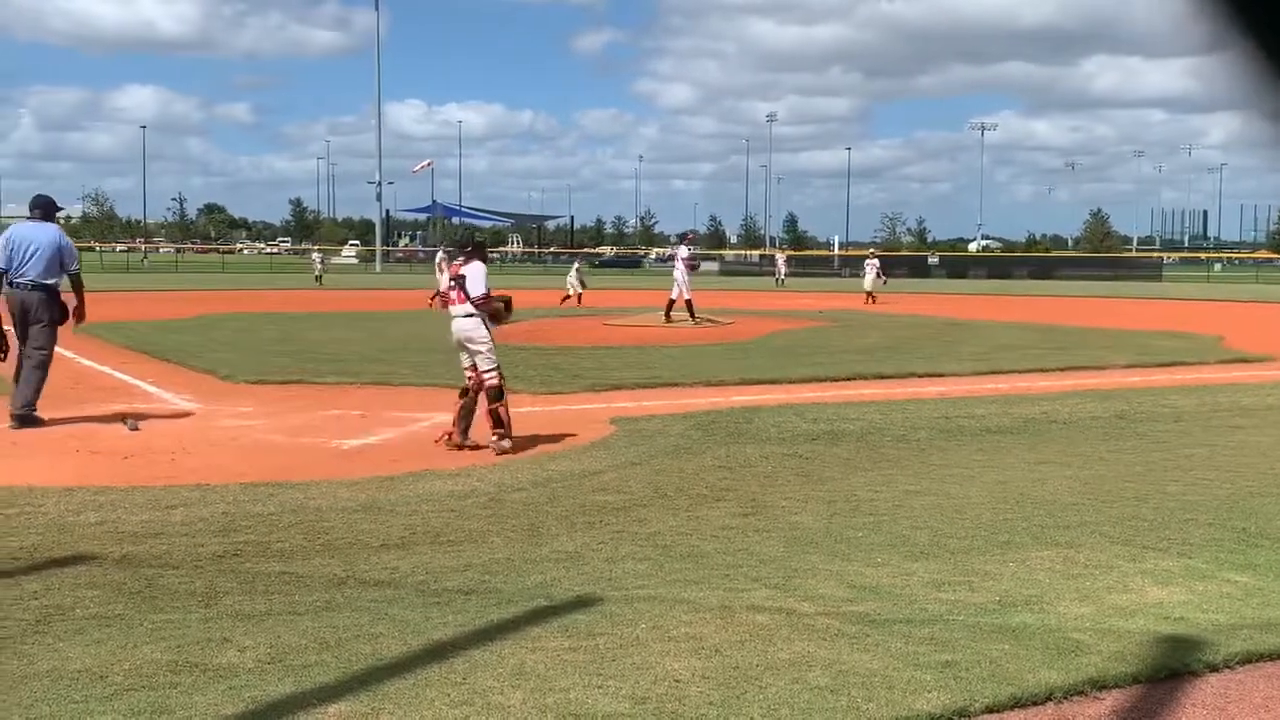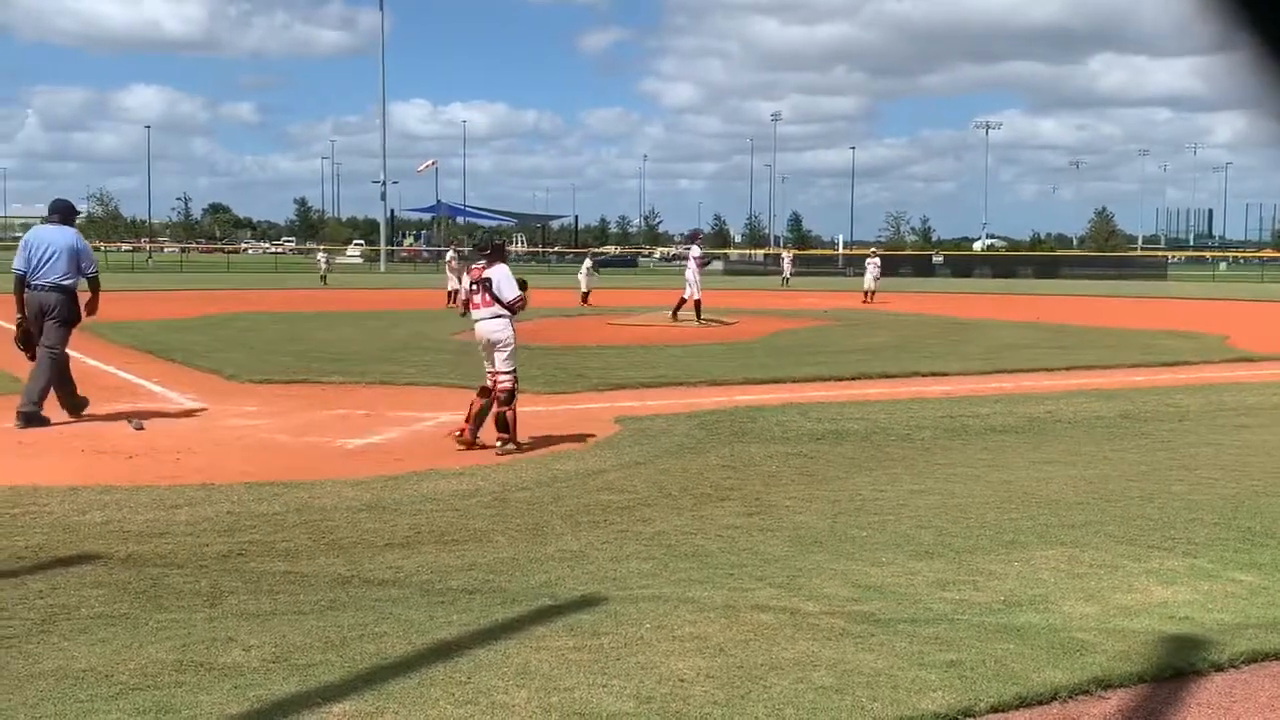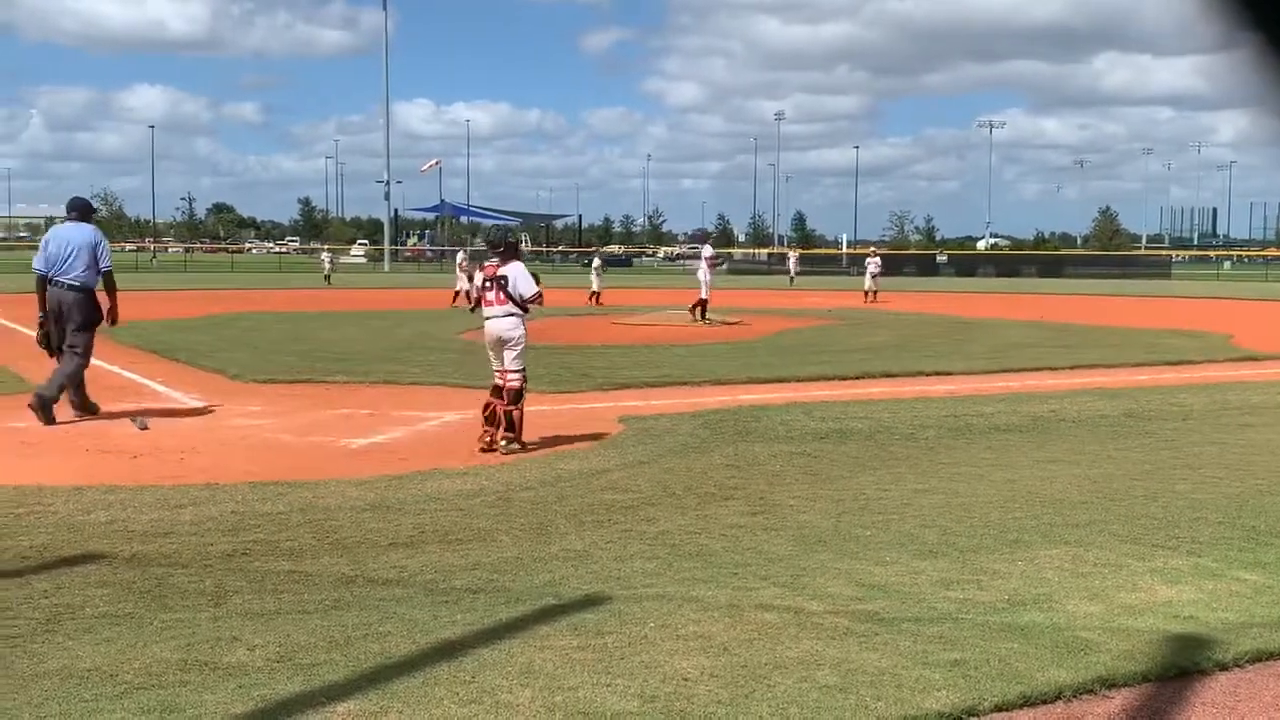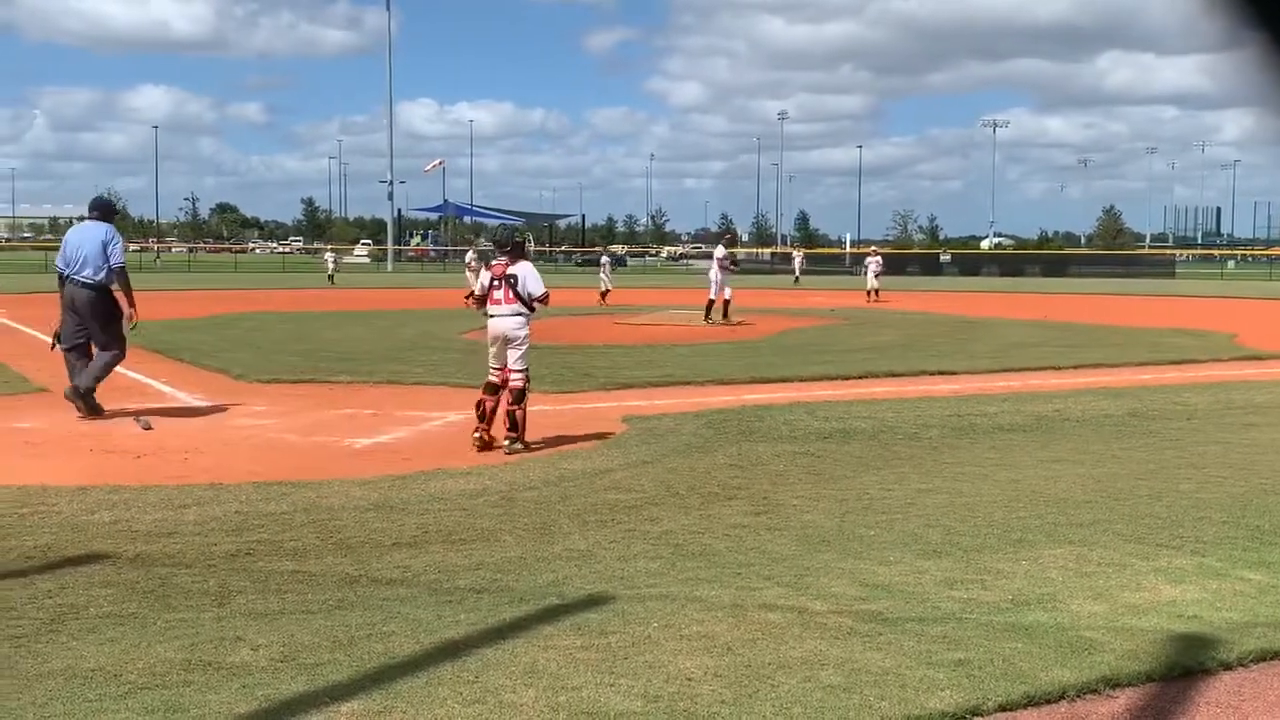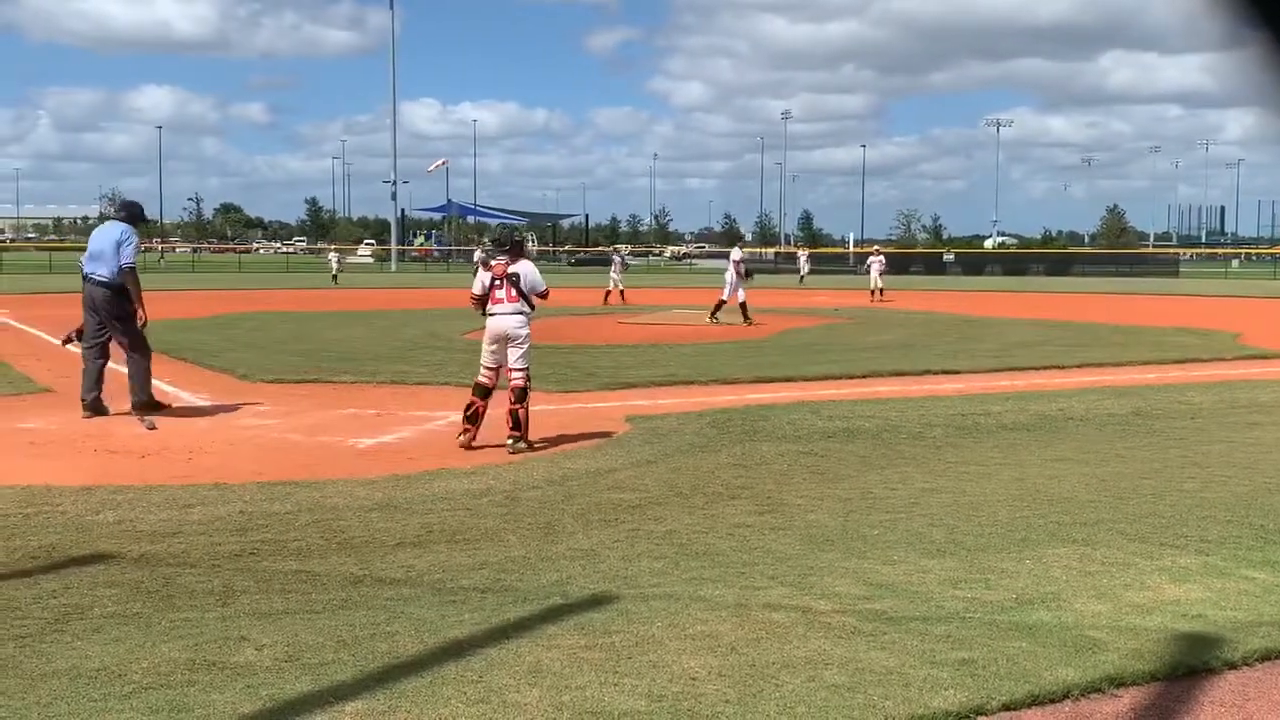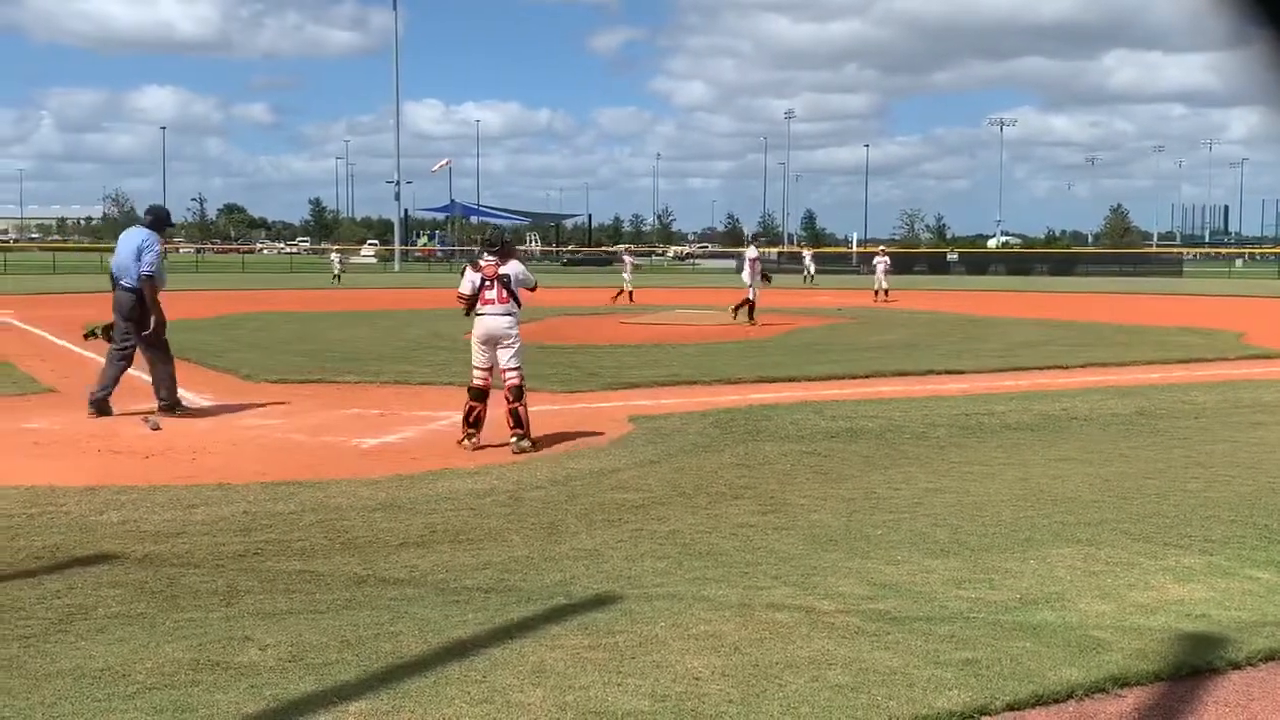
dt=0.2s
person 1, frame 1
left shoulder: (453, 269)
right shoulder: (477, 267)
left elbow: (447, 300)
right elbow: (481, 301)
right wrist: (499, 307)
left hip: (457, 325)
right hip: (476, 324)
left knee: (472, 381)
right knee: (492, 378)
left ankle: (458, 435)
right ankle: (500, 436)
person 1, frame 2
left shoulder: (470, 273)
right shoulder: (501, 269)
left elbow: (465, 306)
right elbow: (517, 303)
right wrist: (523, 300)
left hip: (480, 328)
right hip: (500, 327)
left knee: (492, 380)
right knee: (506, 382)
left ankle: (468, 431)
right ankle: (505, 440)
person 1, frame 3
left shoulder: (482, 270)
right shoulder: (516, 267)
left elbow: (476, 302)
right elbow: (536, 299)
right wrist: (535, 287)
left hip: (490, 326)
right hip: (512, 325)
left knee: (500, 379)
right knee: (515, 380)
left ankle: (489, 434)
right ankle: (509, 439)
person 1, frame 4
left shoulder: (487, 269)
right shoulder: (524, 267)
left elbow: (478, 301)
right elbow: (543, 299)
right wrist: (527, 294)
left hip: (494, 324)
right hip: (517, 324)
left knee: (495, 376)
right knee: (517, 379)
left ankle: (482, 431)
right ankle: (513, 439)
person 1, frame 5
left shoulder: (485, 269)
right shoulder: (525, 265)
left elbow: (476, 303)
right elbow: (544, 294)
left hip: (493, 323)
right hip: (518, 323)
left knee: (486, 377)
right knee: (518, 379)
left ankle: (468, 432)
right ankle: (516, 438)
person 1, frame 6
left shoulder: (473, 268)
right shoulder: (514, 266)
left elbow: (464, 302)
right elbow: (532, 285)
left hip: (482, 324)
right hip: (507, 324)
left knee: (479, 380)
right knee: (513, 379)
left ankle: (471, 435)
right ankle: (519, 437)
person 2, frame 1
right shoulder: (57, 233)
right elbow: (73, 273)
right wrist: (80, 304)
right hip: (42, 297)
left knee: (27, 351)
right knee: (38, 355)
left ankle: (20, 404)
right ankle: (22, 411)
person 2, frame 2
left shoulder: (30, 235)
right shoulder: (75, 237)
left elbow: (19, 276)
right elbow: (91, 275)
left wrist: (20, 312)
right wrist: (94, 299)
left hip: (34, 297)
right hip: (60, 299)
left knee: (51, 351)
right knee: (50, 354)
left ankle: (72, 402)
right ankle: (28, 410)
person 2, frame 3
left shoulder: (51, 234)
right shoulder: (94, 233)
left elbow: (40, 275)
right elbow: (106, 273)
left wrist: (42, 311)
right wrist: (113, 304)
left hip: (54, 295)
right hip: (79, 297)
left knee: (66, 351)
right knee: (77, 354)
left ankle: (81, 403)
right ankle: (45, 397)
person 2, frame 4
left shoulder: (72, 232)
right shoulder: (109, 232)
left elbow: (61, 273)
right elbow: (119, 270)
left wrist: (64, 308)
right wrist: (131, 305)
left hip: (71, 292)
right hip: (95, 295)
left knee: (75, 350)
right knee: (113, 348)
left ankle: (86, 401)
right ankle: (81, 388)
person 2, frame 5
left shoulder: (98, 230)
right shoulder: (127, 232)
left elbow: (84, 267)
right elbow: (128, 270)
right wrist: (139, 306)
left hip: (90, 291)
right hip: (112, 295)
left knee: (93, 350)
right knee: (137, 348)
left ankle: (90, 403)
right ankle: (142, 401)
person 2, frame 6
left shoulder: (126, 234)
right shoulder: (151, 239)
left elbow: (115, 270)
right elbow: (146, 278)
right wrist: (153, 312)
left hip: (121, 295)
right hip: (137, 300)
left knee: (120, 351)
right knee: (158, 352)
left ankle: (98, 400)
right ankle: (168, 403)
